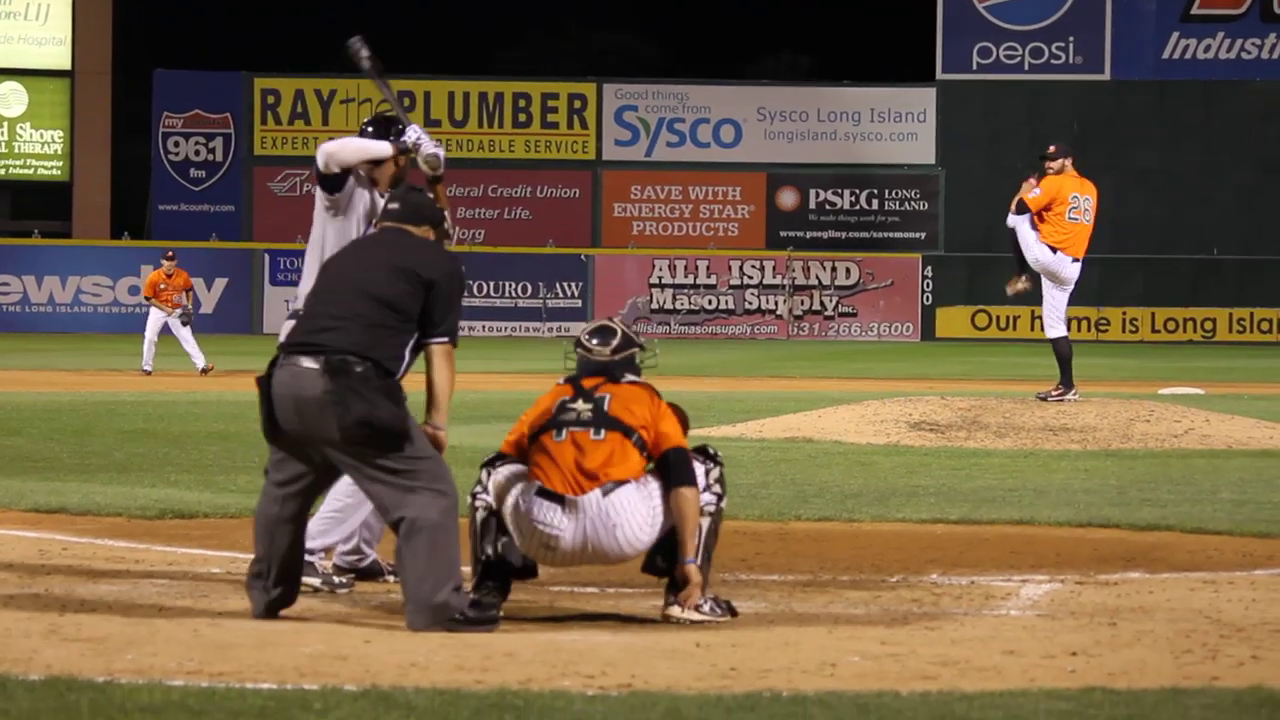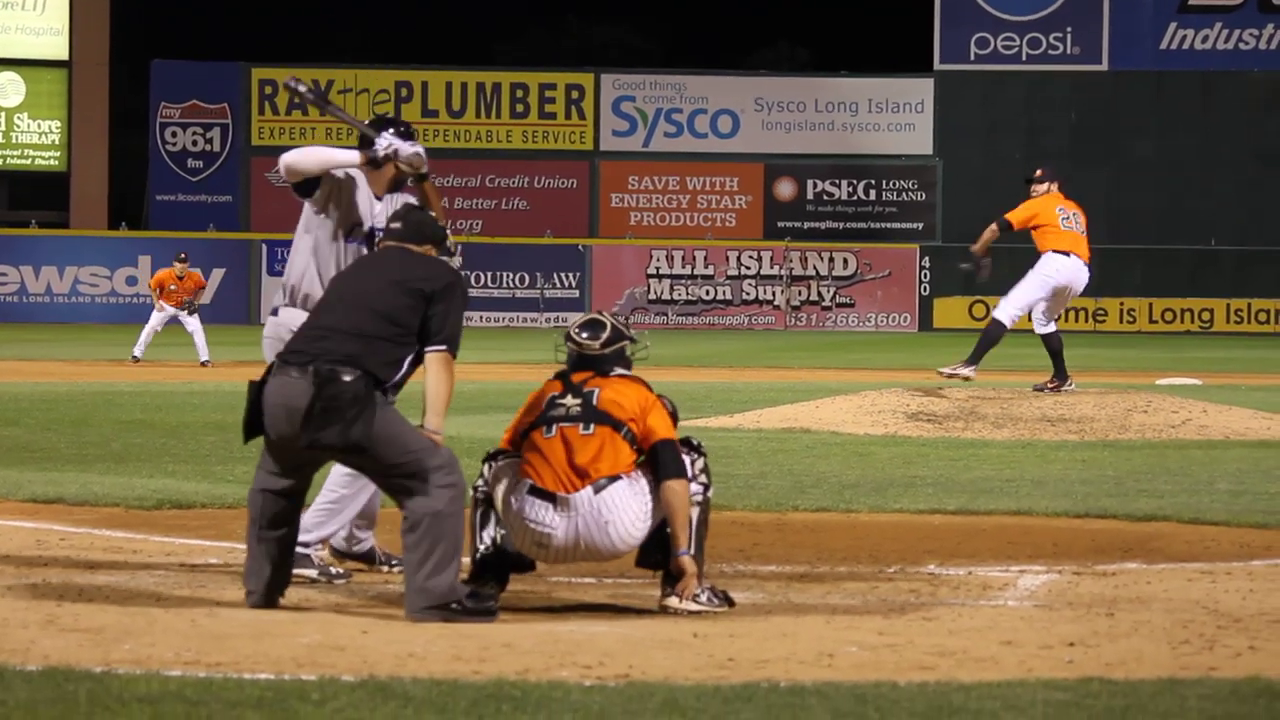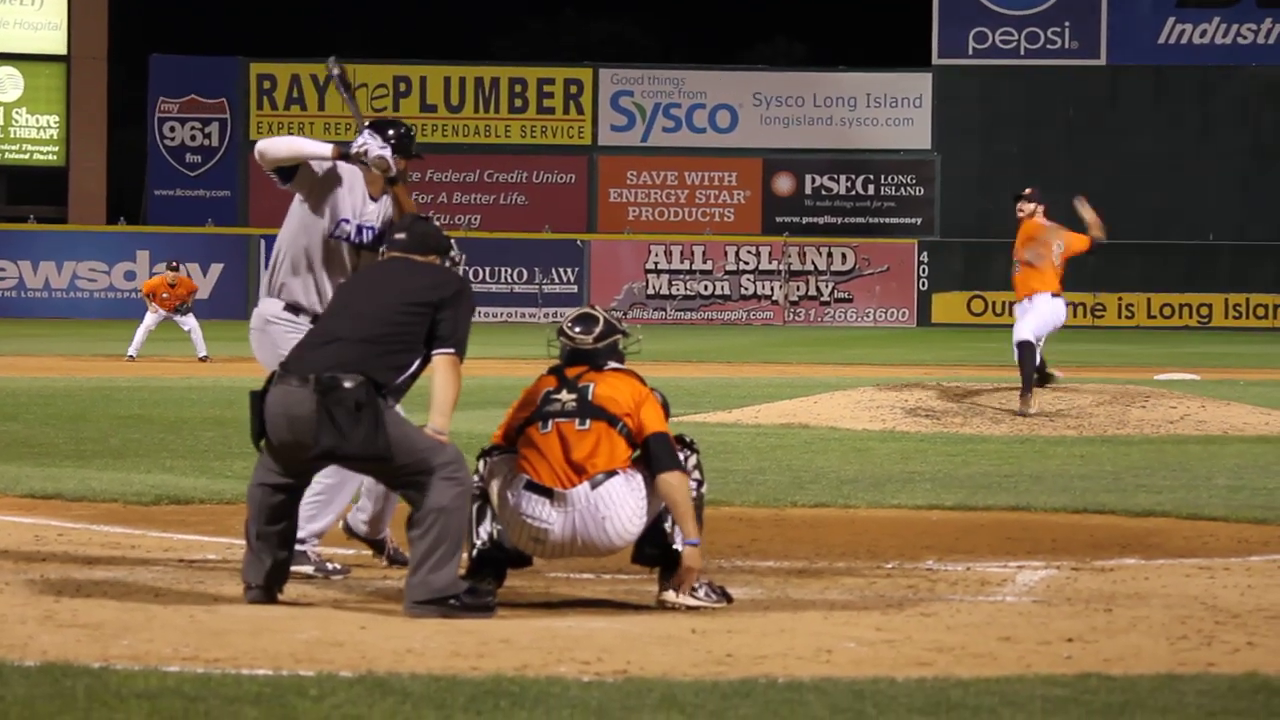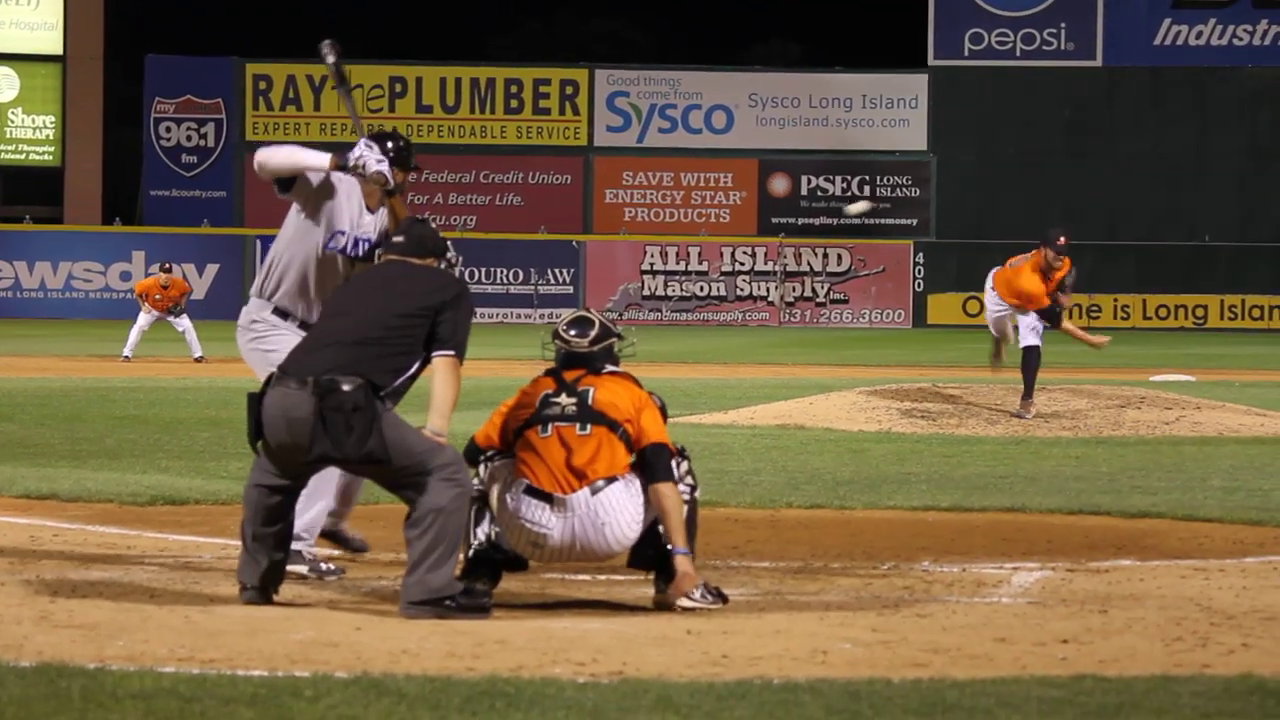
dt=0.3s
person 1, frame 1
right shoulder: (344, 186)
right elbow: (329, 152)
left wrist: (435, 175)
right wrist: (401, 146)
left ankle: (356, 554)
right ankle: (302, 555)
person 1, frame 2
left shoulder: (397, 203)
right shoulder: (339, 182)
right elbow: (290, 163)
left wrist: (421, 176)
right wrist: (364, 156)
right hip: (298, 331)
left ankle: (351, 538)
right ankle: (300, 547)
person 1, frame 3
left shoulder: (390, 204)
right shoulder: (327, 176)
right elbow: (265, 150)
left wrist: (391, 178)
right wrist: (342, 151)
right hip: (285, 324)
left ankle: (370, 525)
right ankle: (295, 545)
person 1, frame 4
left shoulder: (385, 214)
right shoulder: (330, 186)
right elbow: (266, 160)
left wrist: (387, 196)
right wrist: (340, 163)
right hip: (268, 326)
left ankle: (325, 518)
right ankle: (294, 546)
person 2, frame 1
left shoulder: (343, 254)
right shoulder: (439, 262)
right elbow: (439, 348)
right wrist: (436, 421)
left hip: (288, 377)
right hip: (352, 388)
left knee: (286, 488)
right knee: (427, 487)
left ankle: (268, 594)
right ankle: (437, 608)
person 2, frame 2
left shoulder: (353, 270)
right shoulder: (442, 276)
right elbow: (439, 358)
right wrist: (433, 429)
left hip: (280, 389)
right hip: (342, 397)
left knee: (276, 478)
right knee: (437, 475)
left ankle: (261, 585)
right ankle: (435, 595)
person 2, frame 3
left shoulder: (358, 279)
right shoulder: (450, 284)
right elbow: (446, 361)
right wrist: (437, 430)
left hip: (281, 398)
right hip: (343, 404)
left knee: (275, 475)
right knee: (445, 471)
left ankle: (260, 581)
right ankle: (434, 591)
person 2, frame 4
left shoulder: (353, 281)
right shoulder: (449, 287)
right elbow: (445, 363)
right wrist: (435, 432)
left hip: (279, 401)
right hip: (341, 407)
left knee: (271, 478)
right knee: (444, 472)
left ankle: (256, 581)
right ankle: (430, 592)
person 3, frame 1
left shoulder: (550, 399)
right shoulder: (648, 399)
left elbow: (508, 465)
right elbow: (681, 480)
right wrist: (689, 559)
left hip: (544, 532)
right hip: (621, 524)
left knee: (493, 476)
right knee: (704, 469)
left ankle: (488, 592)
right ankle: (687, 598)
person 3, frame 2
left shoulder: (542, 395)
right shoulder: (638, 394)
left elbow: (507, 456)
right elbow: (670, 473)
right wrist: (683, 551)
left hip: (536, 530)
right hip: (614, 524)
left knee: (496, 468)
right knee: (688, 460)
left ankle: (485, 582)
right ankle: (683, 587)
person 3, frame 3
left shoulder: (536, 390)
right shoulder: (633, 388)
left elbow: (502, 449)
right elbow: (666, 467)
right wrist: (691, 541)
left hip: (533, 527)
right hip: (609, 520)
left knee: (491, 464)
right knee: (682, 458)
left ankle: (482, 578)
right ankle: (680, 582)
person 3, frame 4
left shoulder: (530, 392)
right shoulder: (631, 392)
left elbow: (473, 454)
right elbow: (660, 474)
right wrist: (681, 553)
left hip: (530, 531)
right hip: (608, 528)
left knee: (494, 469)
right knee: (672, 466)
left ankle: (476, 580)
right ankle: (675, 585)
person 4, frame 1
left shoulder: (1053, 182)
right shoulder: (1090, 188)
left elbow: (1016, 208)
left wrist: (1027, 189)
right wrist: (1036, 189)
left hip: (1048, 256)
right hip: (1071, 266)
left knee: (1018, 217)
right knee: (1055, 323)
left ankle: (1020, 276)
right ankle: (1067, 385)
person 4, frame 2
left shoulder: (1038, 205)
right shoulder: (1076, 210)
left elbow: (998, 226)
left wrist: (979, 247)
left hip: (1055, 264)
right hip: (1080, 273)
left knee: (1005, 311)
right knee: (1044, 320)
left ankle: (970, 364)
right ankle: (1061, 378)
person 4, frame 3
left shoulder: (1033, 227)
left hip: (1043, 305)
left knee: (1024, 339)
right knee: (1024, 354)
left ankle: (1027, 393)
right ankle: (1044, 375)
person 4, frame 4
left shoulder: (1063, 263)
right shoulder: (1028, 280)
right elbow: (1054, 320)
left wrist: (1060, 295)
right wrist: (1089, 339)
left hip: (1031, 298)
right hip: (1001, 295)
left knee: (1031, 344)
right knee: (999, 330)
left ankle: (1027, 400)
right ankle: (1000, 341)
